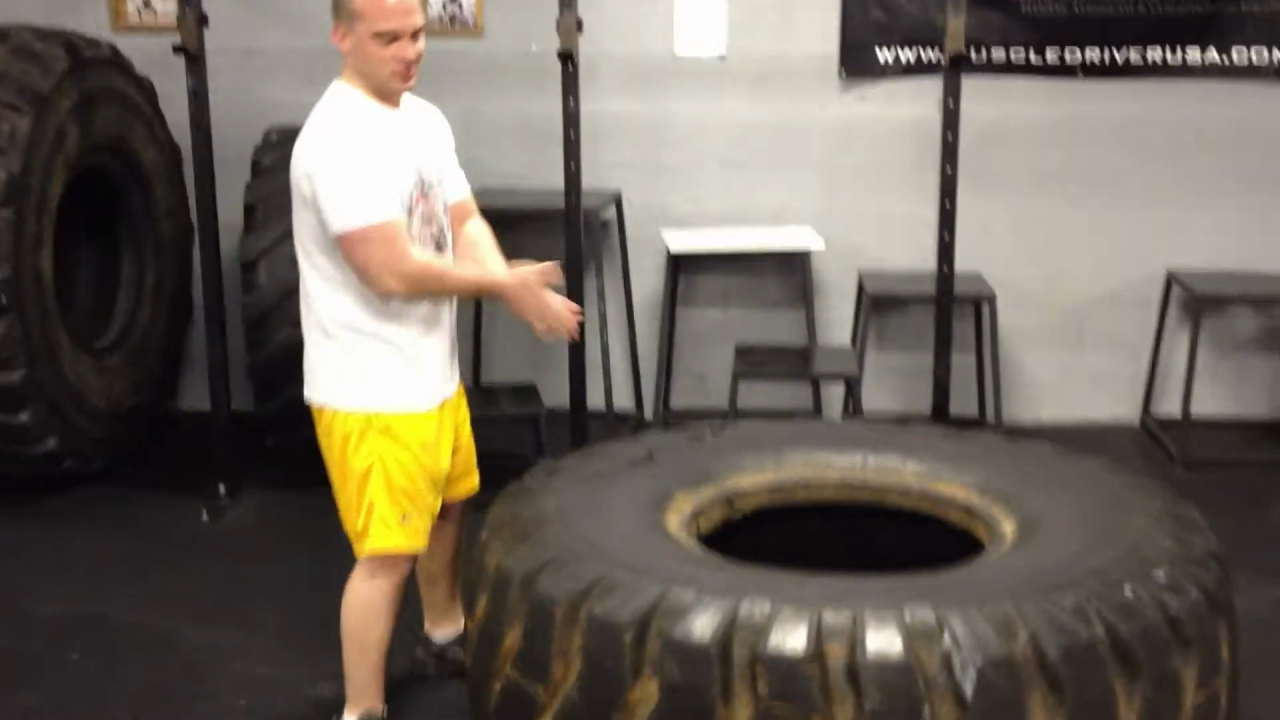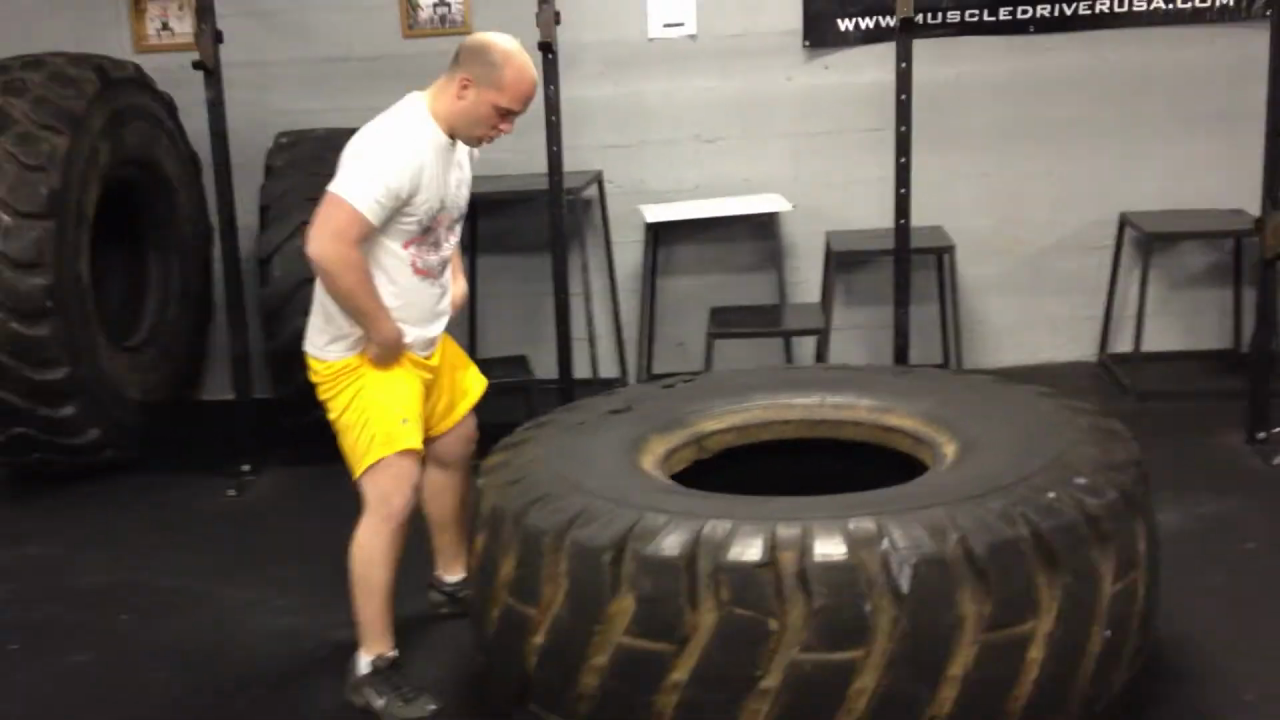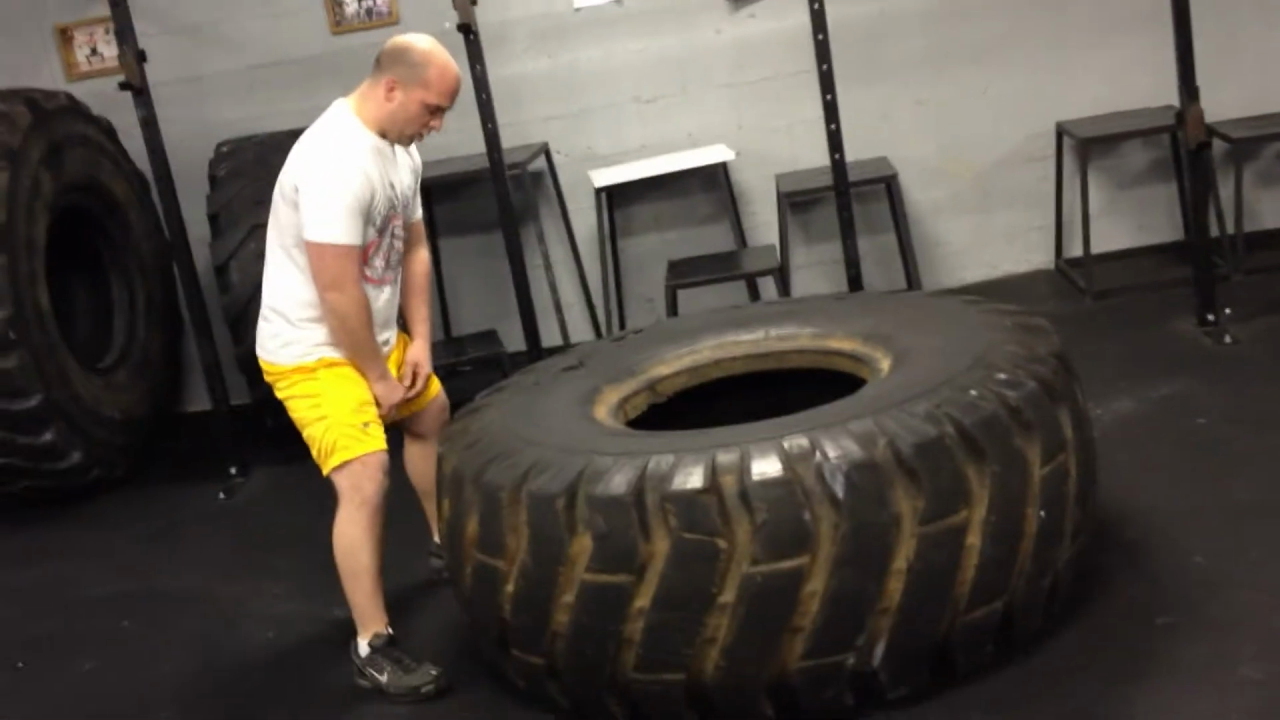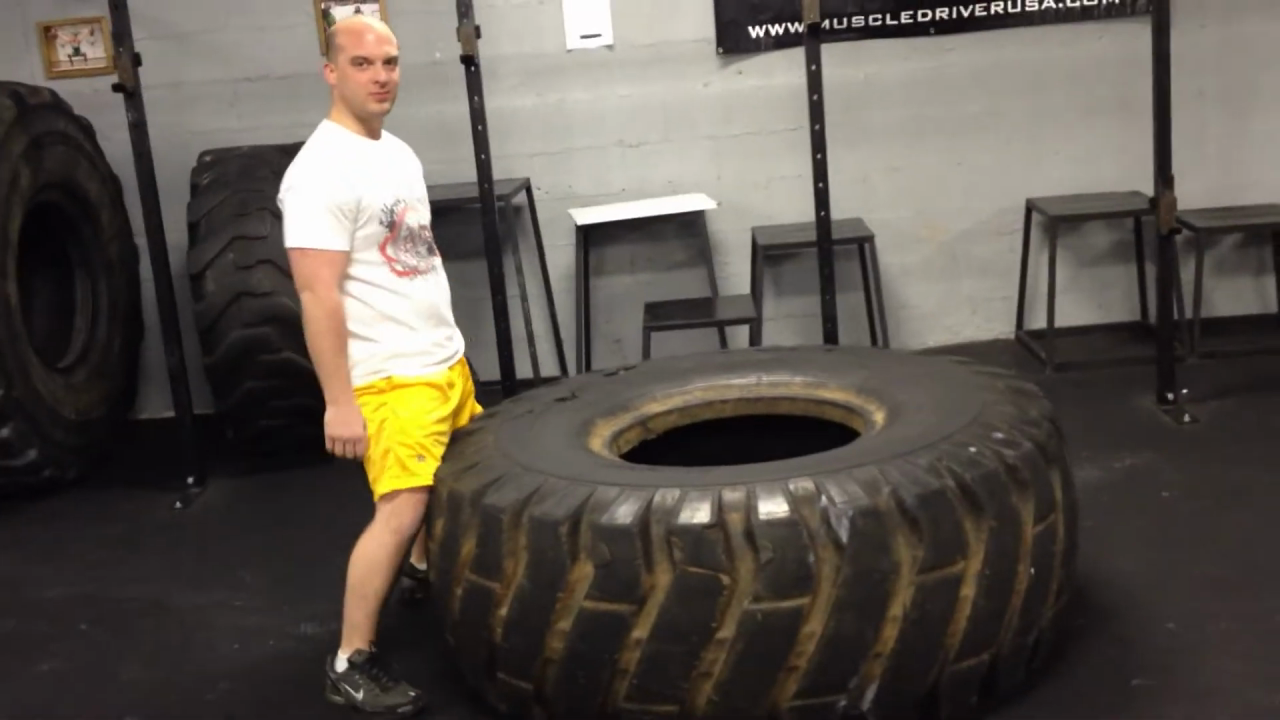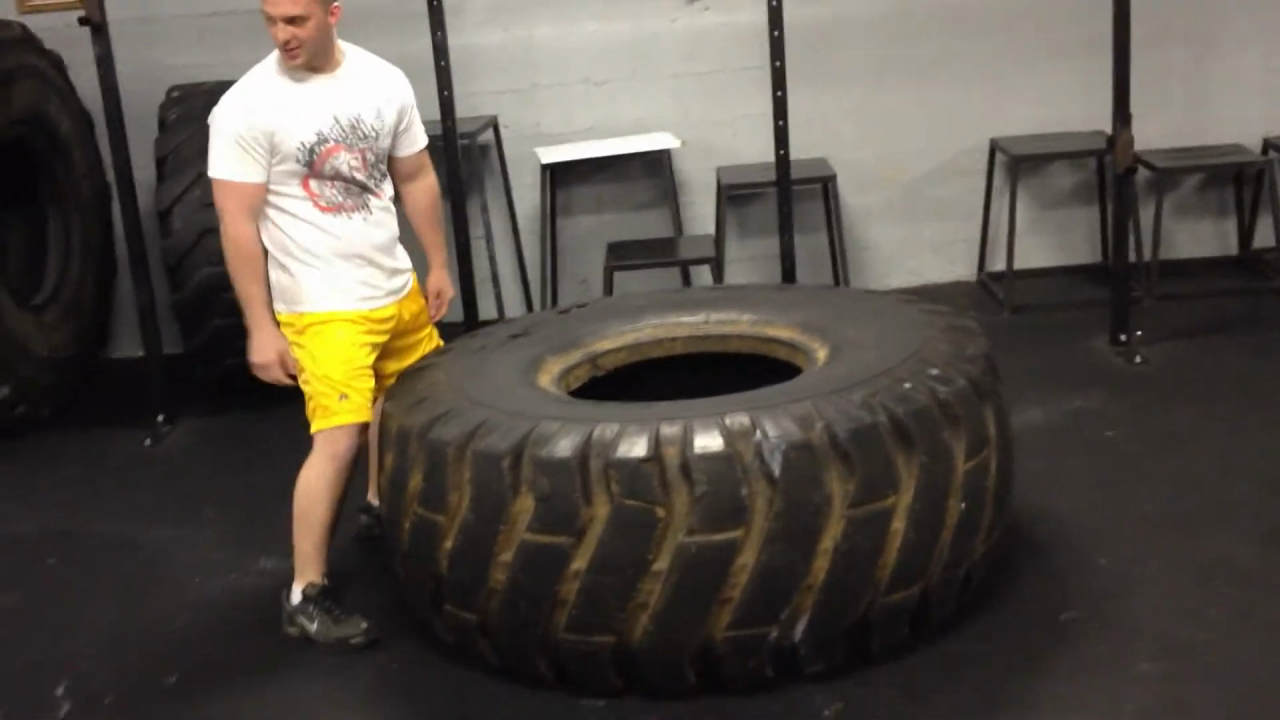
dt=1s
person 1, frame 1
left shoulder: (424, 121)
right shoulder: (340, 137)
left elbow: (463, 223)
right elbow: (394, 272)
left wrist: (510, 277)
right wrist: (503, 287)
left hip: (432, 371)
right hip: (373, 391)
left knee: (445, 506)
right knee: (387, 555)
left ankle: (445, 633)
person 1, frame 2
left shoulder: (457, 140)
right shoulder: (394, 145)
right elbow: (327, 247)
left wrist: (454, 275)
right wrist: (380, 332)
left hip: (426, 338)
right hip: (359, 349)
left knee: (455, 445)
right knee: (392, 497)
left ankle: (452, 578)
person 1, frame 3
left shoulder: (400, 149)
right shoulder: (335, 161)
left elbow: (413, 247)
right elbow: (338, 291)
left wrist: (419, 340)
right wrist: (377, 377)
left hip: (374, 335)
right hip: (311, 349)
left knee: (432, 417)
right knee: (364, 484)
left ankle: (449, 543)
right ankle: (373, 648)
person 1, frame 4
left shoulder: (398, 152)
right shoulder: (322, 172)
right elbow: (319, 297)
right wrist: (339, 401)
left hip: (443, 356)
right hip: (391, 375)
right knee: (402, 508)
left ankle: (425, 569)
right ankle: (350, 664)
person 1, frame 5
left shoulder: (384, 80)
right shoulder: (247, 106)
left elbow: (416, 178)
right elbow: (237, 225)
left wrist: (439, 266)
right wrist: (260, 327)
left hip: (397, 285)
right hip: (324, 305)
right knee: (337, 441)
left ankle: (382, 504)
right ankle: (304, 596)
